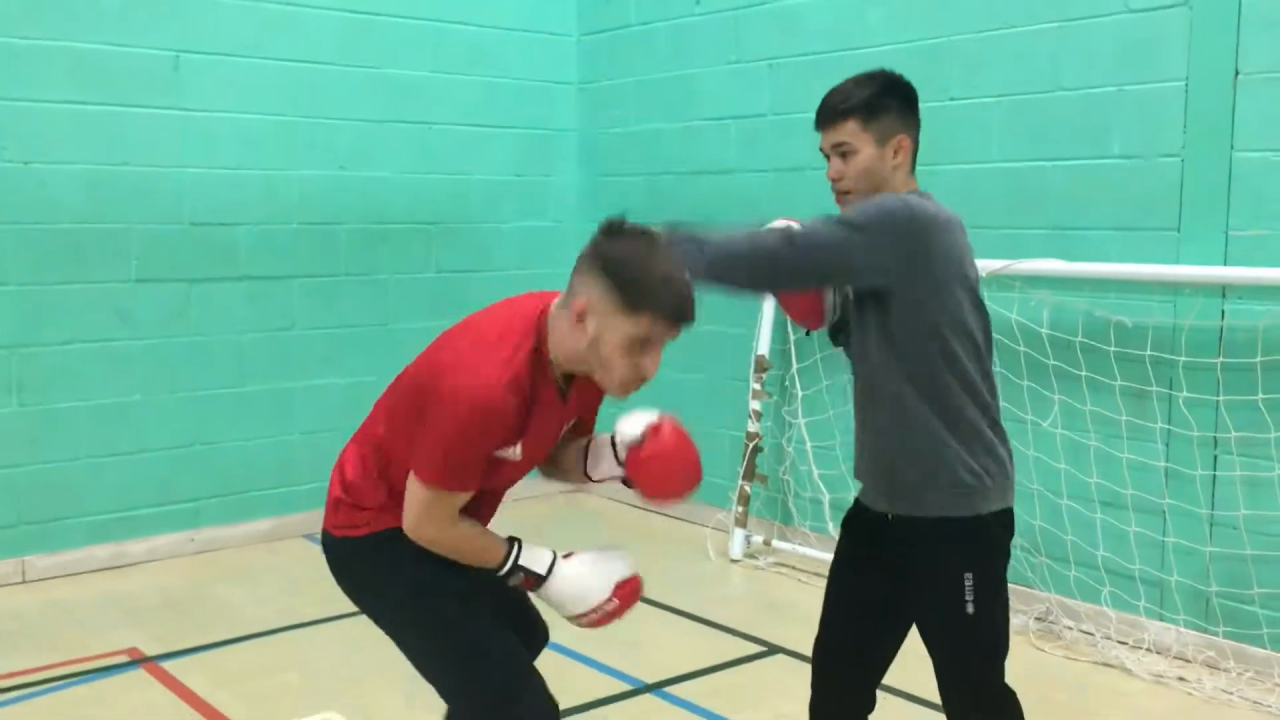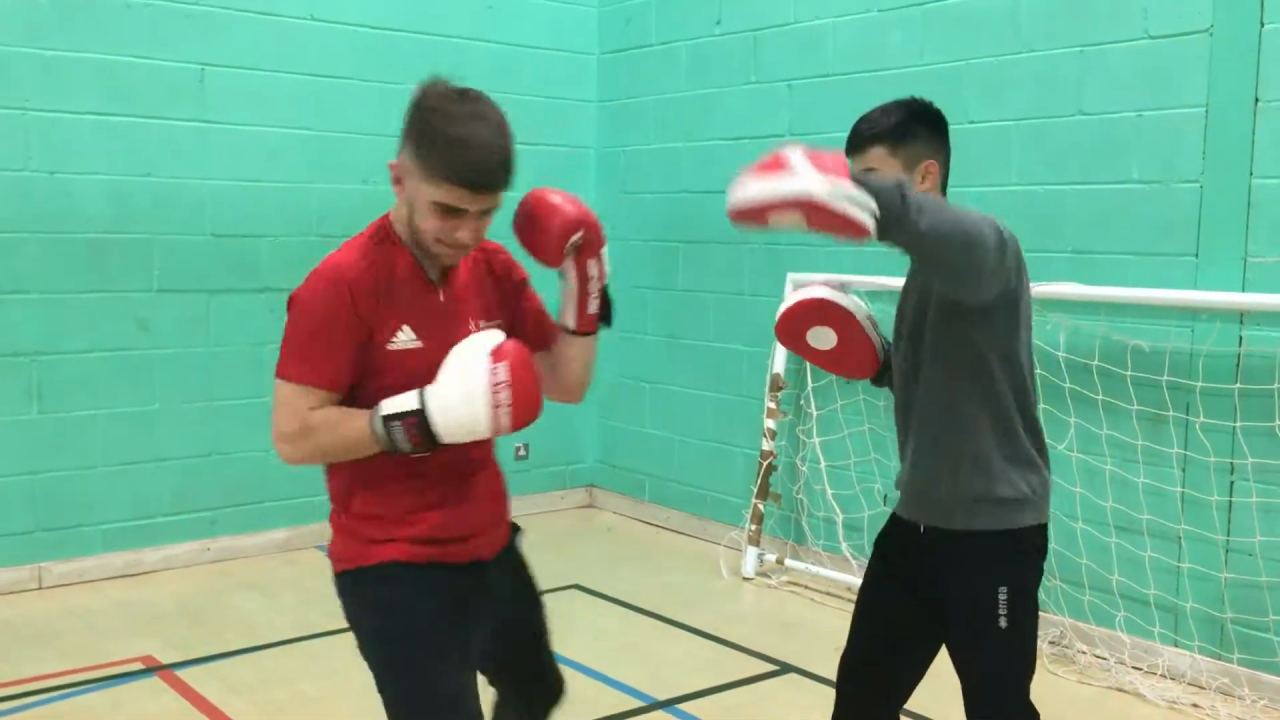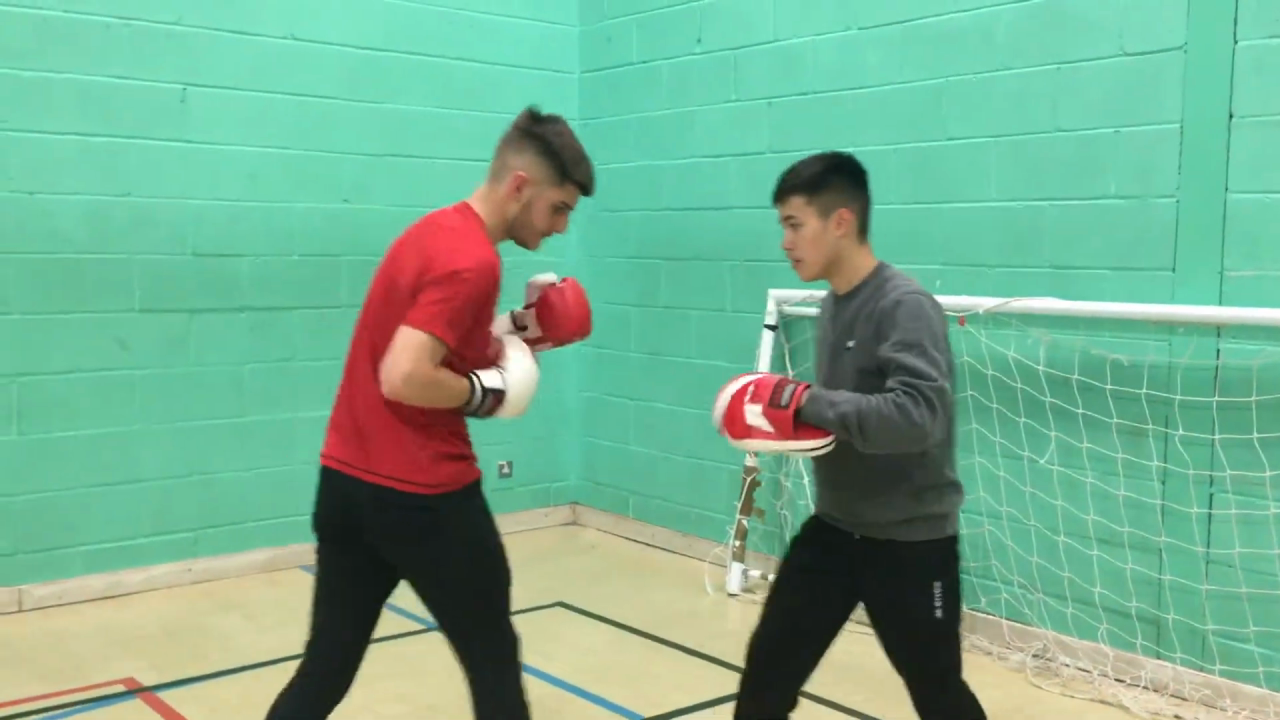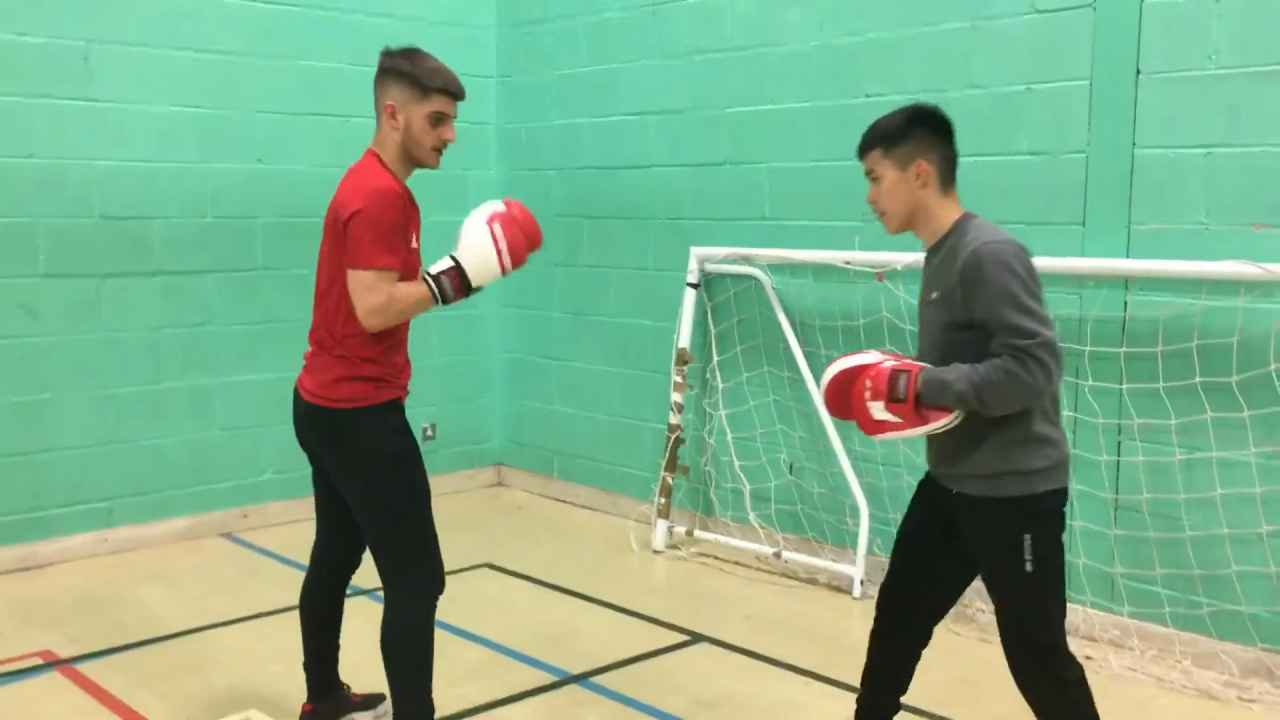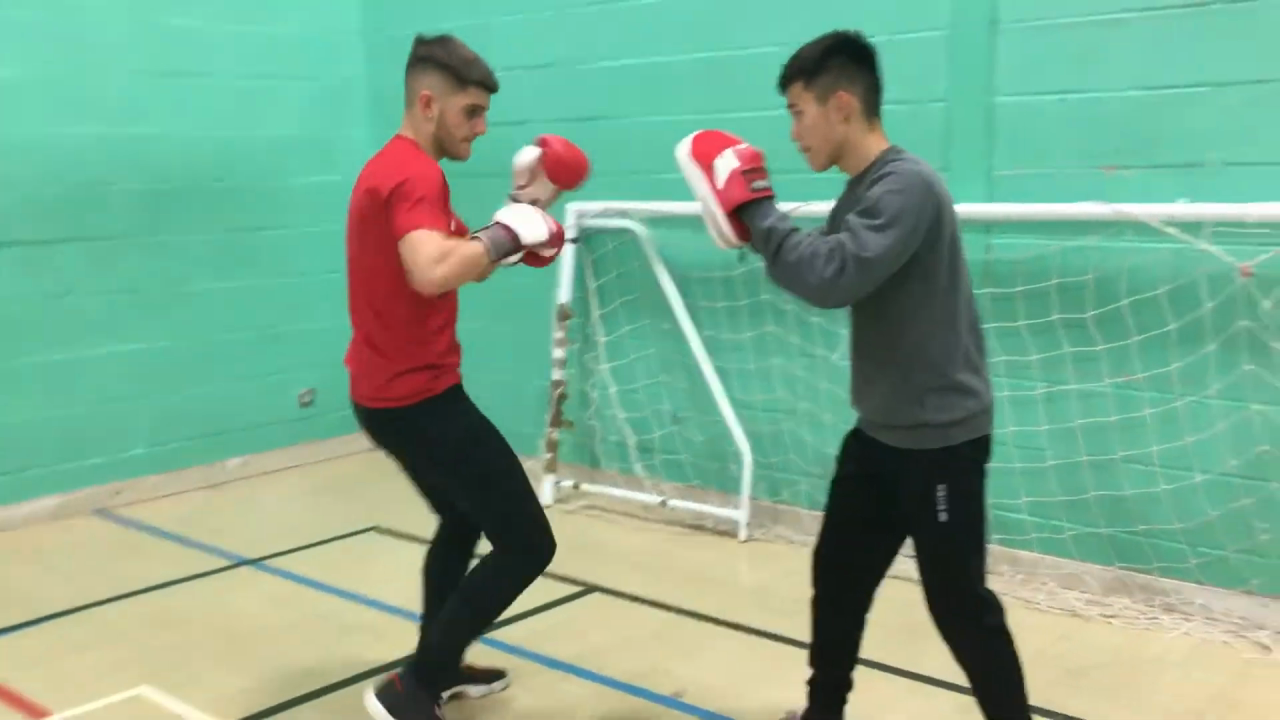
dt=1s
person 1, frame 1
left shoulder: (908, 223)
right shoulder: (886, 243)
left elbow: (790, 253)
left wrist: (681, 257)
right wrist: (836, 314)
left hip: (957, 511)
right hip: (887, 504)
person 1, frame 2
left shoulder: (981, 245)
right shoulder: (924, 265)
left elbow: (961, 245)
left wrist: (871, 194)
right wrist: (877, 360)
left hip: (994, 530)
right hip: (920, 521)
person 1, frame 3
left shoulder: (906, 306)
right shoulder: (832, 307)
left elbow: (917, 417)
left wrist: (810, 404)
right wrist: (790, 410)
left hip: (912, 539)
right hip: (835, 528)
right knee: (770, 664)
person 1, frame 4
left shoulder: (990, 255)
right shoulder: (938, 256)
left elbow: (1034, 368)
left wrist: (924, 387)
right wrist: (897, 382)
left hip: (1016, 488)
right hip: (951, 482)
left knee: (1035, 650)
right knee: (897, 611)
person 1, frame 5
left shoulder: (907, 186)
right shoulder: (863, 190)
left elbow: (833, 278)
right elbow: (825, 268)
left wrist: (754, 209)
right wrist: (748, 222)
left hip: (940, 436)
right hip: (881, 431)
left knee: (958, 600)
right knee: (837, 573)
person 2, frame 1
left shoulder: (586, 356)
right shoulder: (484, 384)
left elbow: (560, 458)
right elbow: (426, 521)
left wrist: (613, 457)
right wrist: (544, 573)
left hip: (440, 526)
right hip: (375, 530)
left knee: (518, 641)
person 2, frame 2
left shoulder: (494, 265)
right shoulder: (342, 284)
left elbow: (566, 386)
right elbow: (294, 434)
left wrist: (587, 288)
right wrist: (421, 418)
left hip: (487, 548)
right hip: (394, 568)
person 2, frame 3
left shoulder: (432, 231)
right shoulder: (472, 263)
right elbow: (404, 379)
left wrist: (517, 334)
right wrist: (486, 390)
left hip: (345, 480)
right hip: (427, 493)
left knee: (327, 664)
right knee: (491, 657)
person 2, frame 4
left shoulder: (389, 190)
right shoulder: (374, 195)
left elbow: (403, 289)
right elbow: (376, 310)
left wrist: (473, 256)
right wrist: (461, 271)
left hip: (329, 406)
right hip: (358, 411)
left knee: (336, 555)
right knee: (417, 579)
person 2, frame 5
left shoulder: (401, 169)
right shoulder: (414, 171)
left elbow: (456, 263)
right elbow: (434, 273)
left wrist: (524, 199)
right wrist: (515, 231)
left hip: (387, 395)
right hip: (418, 397)
left knee: (462, 523)
right knee: (525, 543)
